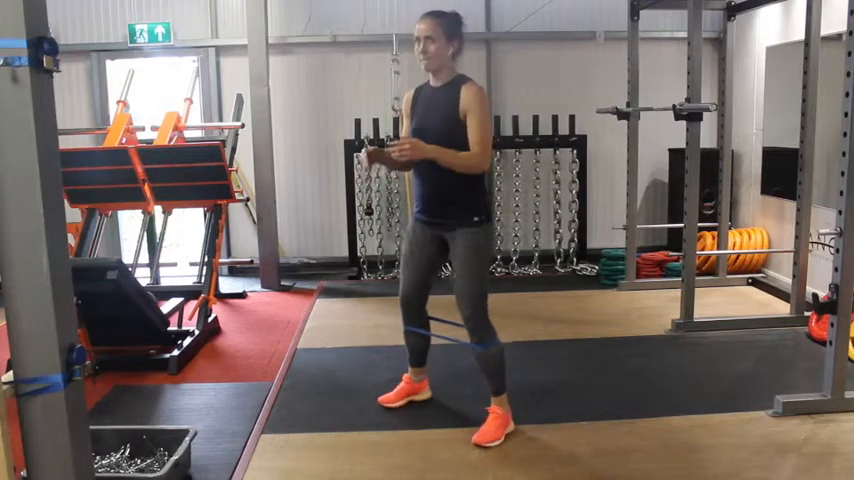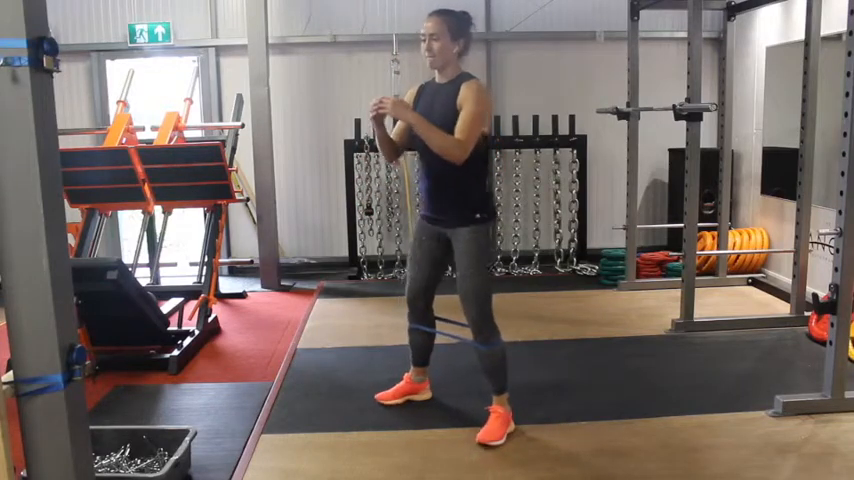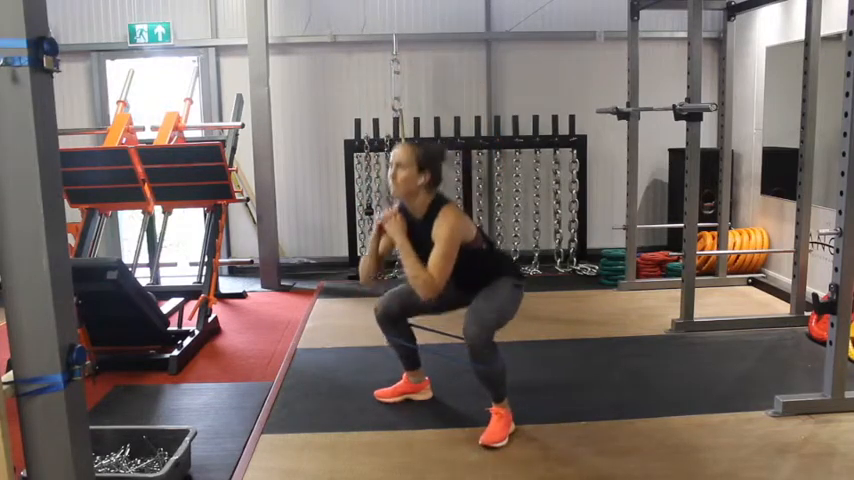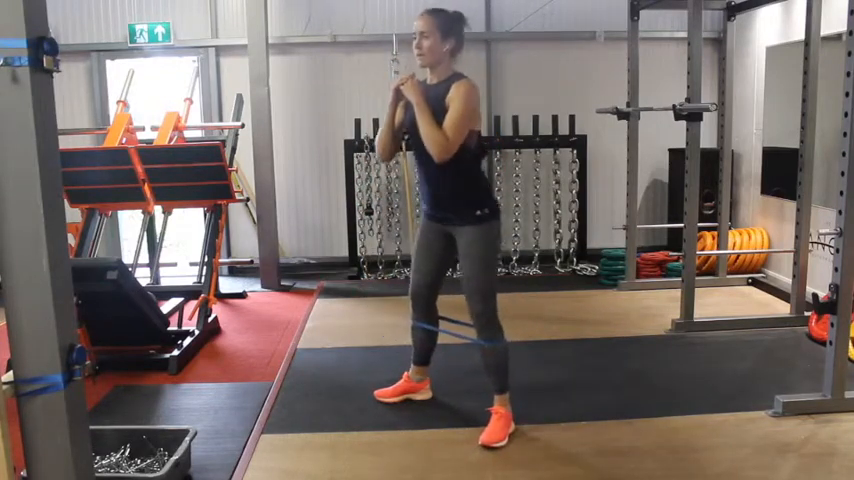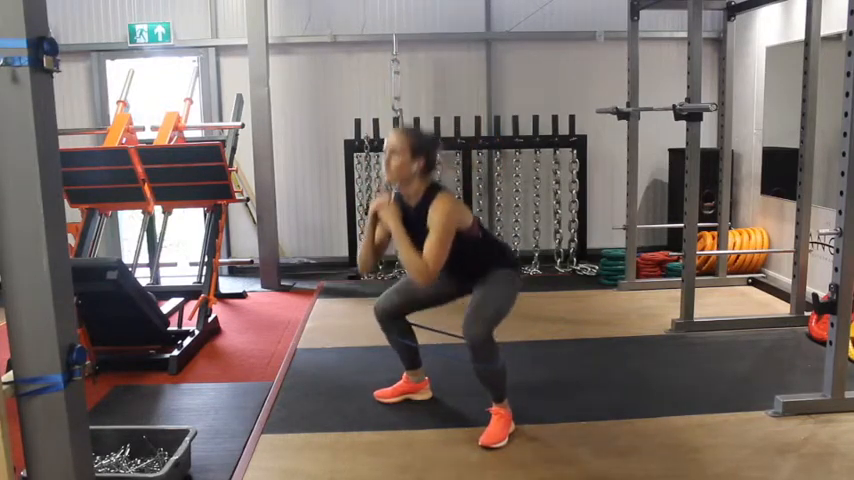
dt=1s
person 1, frame 1
left shoulder: (470, 93)
right shoulder: (413, 98)
left elbow: (481, 161)
left wrist: (429, 150)
right wrist: (382, 156)
left hip: (468, 221)
right hip: (426, 218)
left knee: (473, 313)
right knee: (410, 298)
left ankle: (500, 409)
right ankle: (416, 381)
person 1, frame 2
left shoulder: (472, 90)
right shoulder: (419, 93)
left elbow: (458, 152)
right elbow: (392, 154)
left wrist: (410, 117)
right wrist: (379, 123)
left hip: (472, 221)
right hip: (432, 218)
left knee: (477, 313)
right knee: (416, 297)
left ankle: (502, 408)
right ankle: (418, 380)
person 1, frame 3
left shoulder: (447, 217)
right shoulder: (401, 211)
left elbow: (429, 291)
right elbow: (368, 277)
left wrist: (399, 237)
right wrist: (378, 233)
left hip: (500, 281)
right hip: (459, 282)
left knee: (475, 332)
right knee: (386, 310)
left ankle: (502, 411)
right ankle: (415, 379)
person 1, frame 4
left shoulder: (462, 89)
right shoulder: (416, 92)
left elbow: (442, 150)
right elbow: (384, 152)
left wrist: (418, 101)
right wrist: (396, 103)
left hip: (475, 217)
right hip: (435, 216)
left knee: (481, 310)
right knee: (421, 294)
left ankle: (503, 409)
right ankle: (417, 380)
person 1, frame 5
left shoulder: (442, 204)
right shoulder: (395, 199)
left elbow: (424, 277)
right elbow: (366, 265)
left wrist: (394, 221)
right wrist: (373, 221)
left hip: (496, 270)
right hip: (456, 270)
left knee: (475, 332)
right knee: (386, 309)
left ankle: (502, 410)
right ankle: (415, 380)
